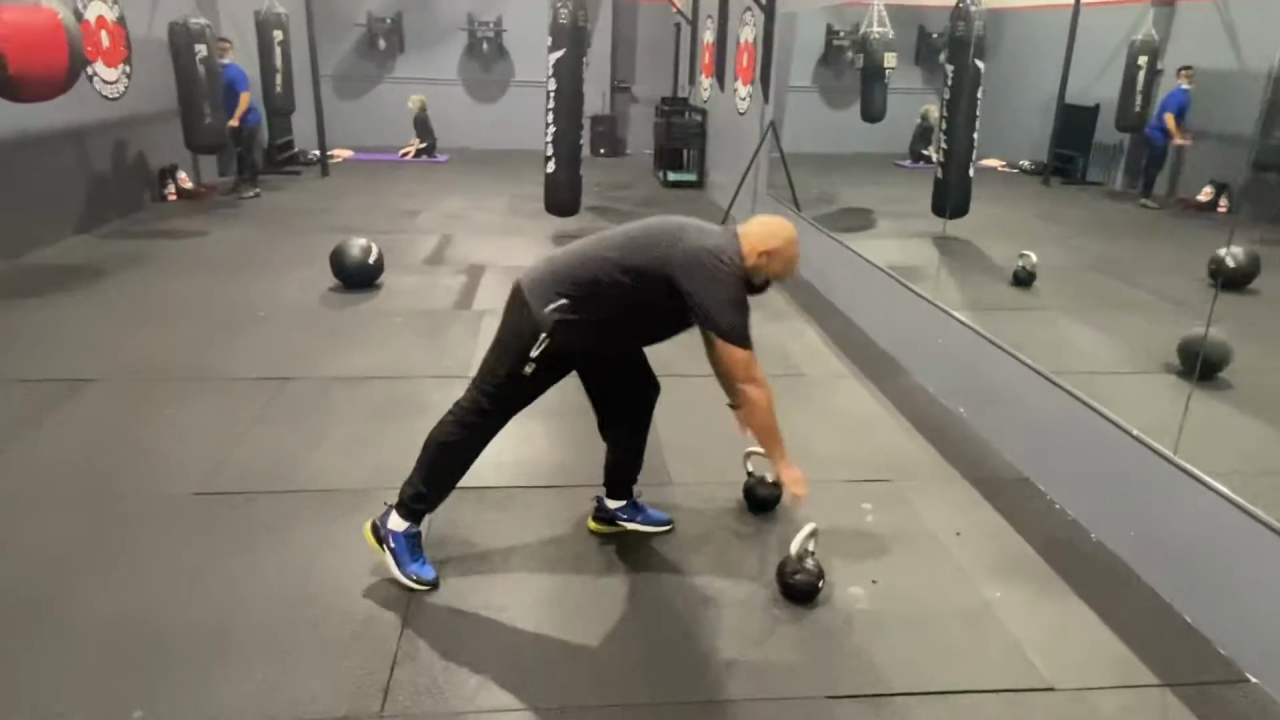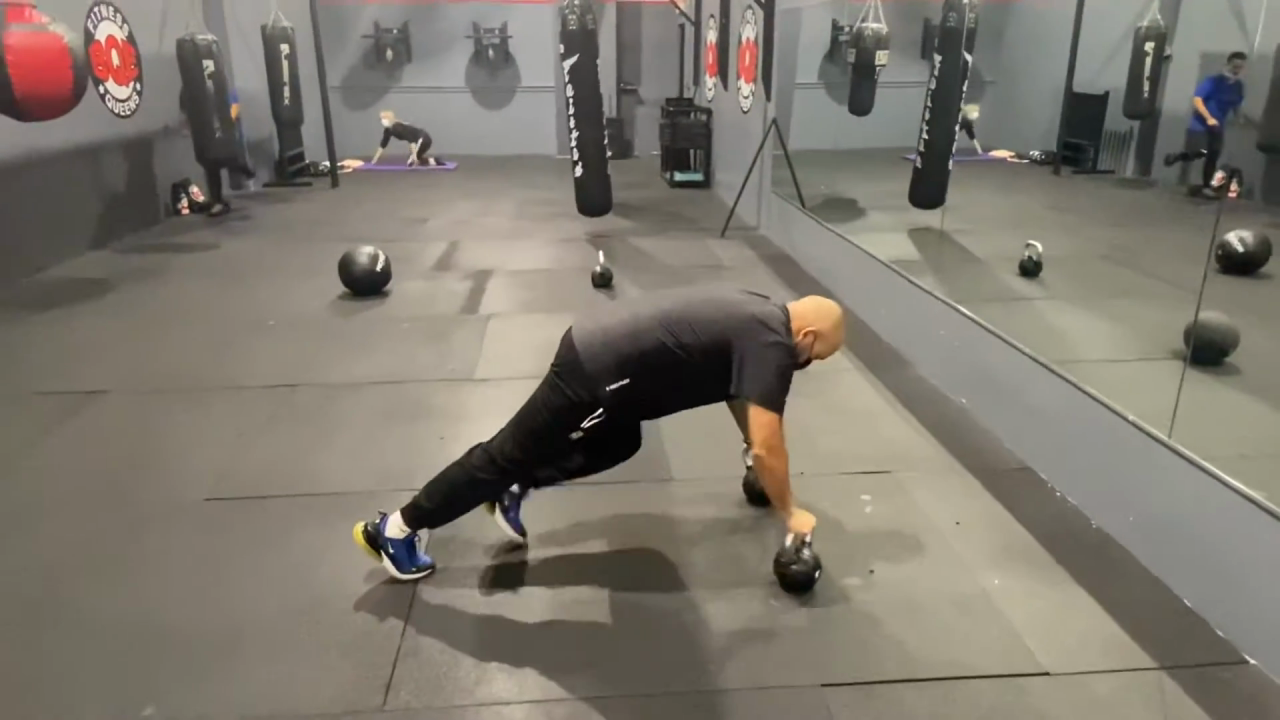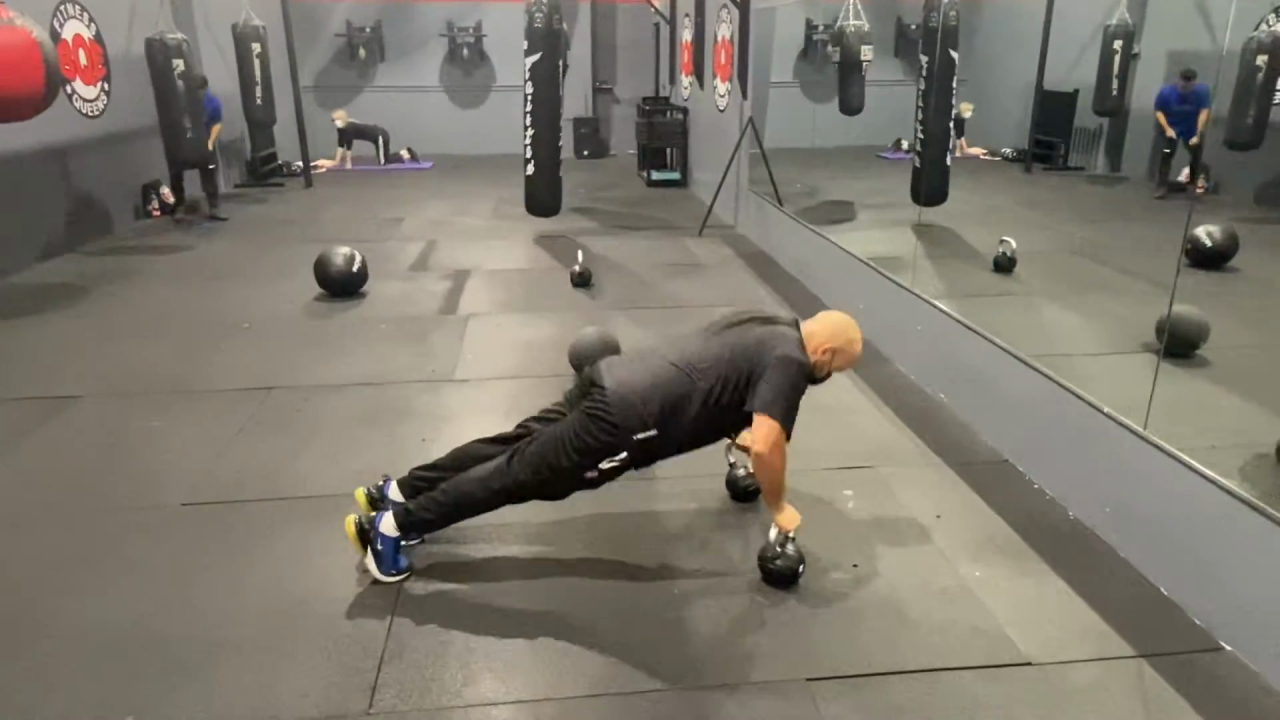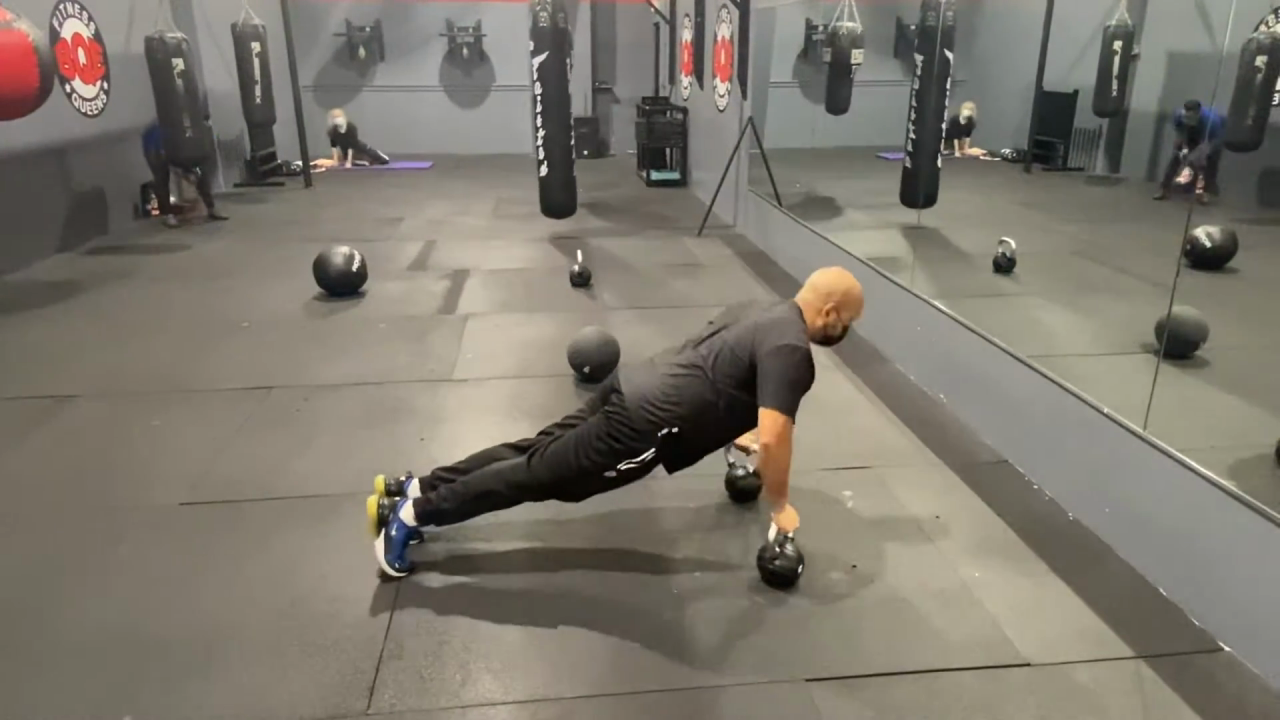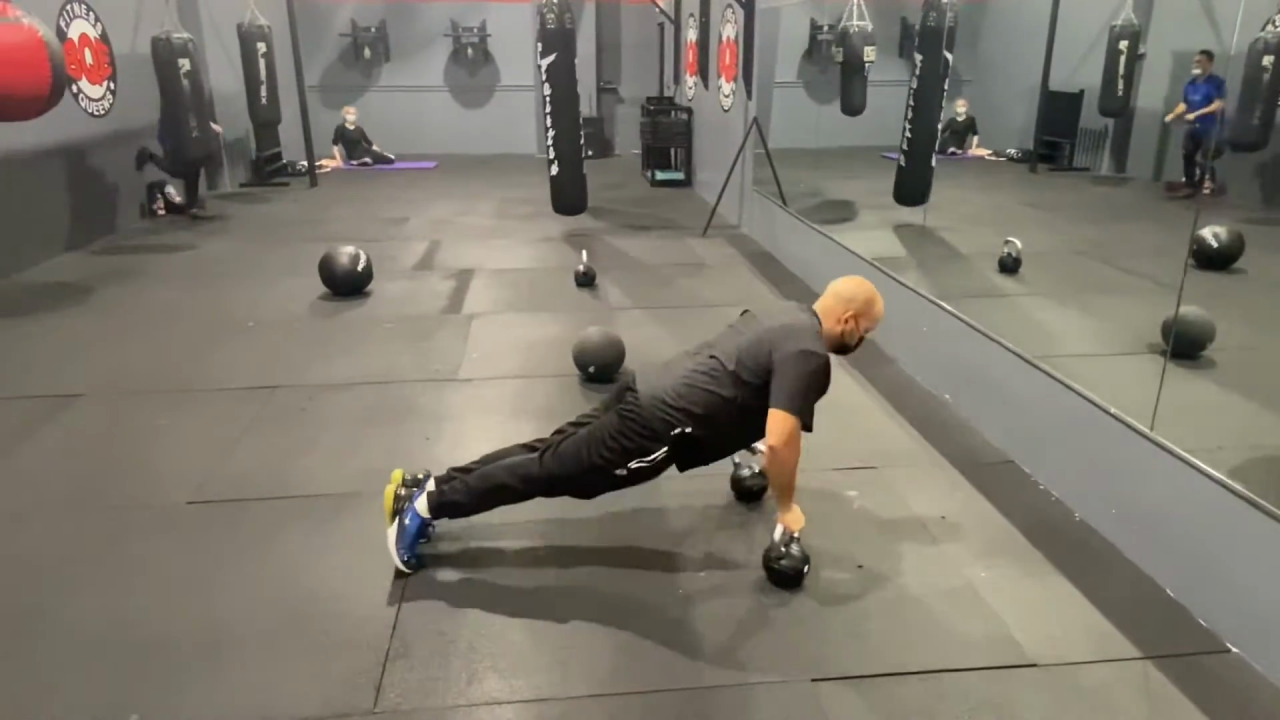
dt=1s
person 1, frame 1
left shoulder: (716, 248)
right shoulder: (717, 271)
left elbow: (725, 356)
right elbow: (749, 382)
left wrist: (742, 408)
right wrist: (781, 462)
right hip: (552, 311)
left knee: (636, 396)
right knee: (483, 411)
left ankle: (616, 503)
right ankle: (400, 524)
person 1, frame 2
left shoulder: (759, 317)
right shoulder: (772, 346)
left elbow: (736, 388)
right elbow: (767, 449)
left wrist: (752, 442)
right wrist: (789, 516)
left hip: (599, 343)
right hip: (598, 371)
left knee: (617, 445)
right knee: (511, 456)
left ankle: (510, 493)
right ankle: (395, 529)
person 1, frame 3
left shoulder: (771, 329)
right shoulder: (788, 361)
right elbow: (768, 447)
left wrist: (737, 432)
right wrist: (779, 509)
left hip: (614, 379)
right hip: (623, 421)
left knee: (513, 450)
right knee: (518, 476)
left ankle: (394, 492)
right ankle: (390, 525)
person 1, frame 4
left shoulder: (767, 311)
right shoulder: (791, 349)
right elbow: (775, 436)
left wrist: (737, 432)
right wrist: (779, 507)
left hip: (632, 387)
right hip: (643, 426)
left knee: (529, 458)
right knee: (536, 476)
left ankle: (410, 489)
right ankle: (412, 513)
person 1, frame 5
left shoulder: (787, 316)
right shoulder: (809, 355)
right elbow: (780, 440)
left wrist: (750, 443)
right wrist: (785, 507)
left hip: (647, 392)
right hip: (657, 426)
left knee: (543, 457)
right knee: (548, 473)
left ankle: (425, 486)
right ankle: (427, 505)
